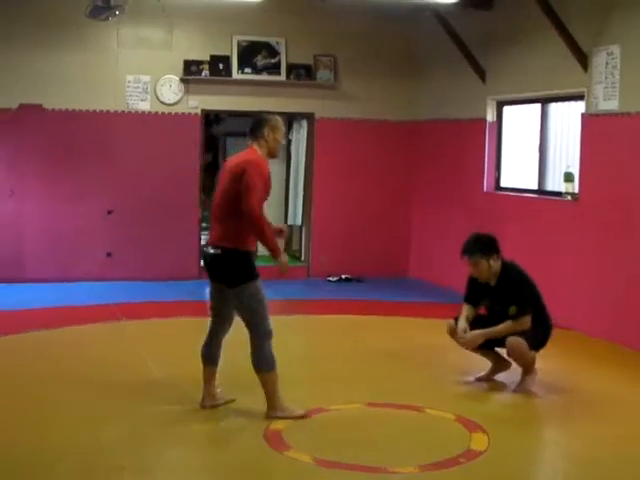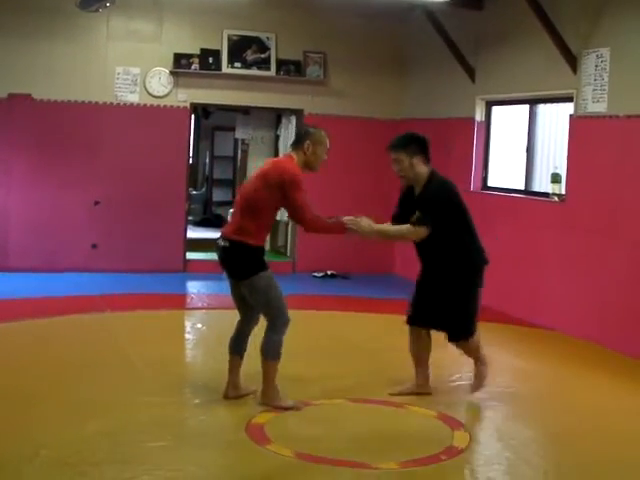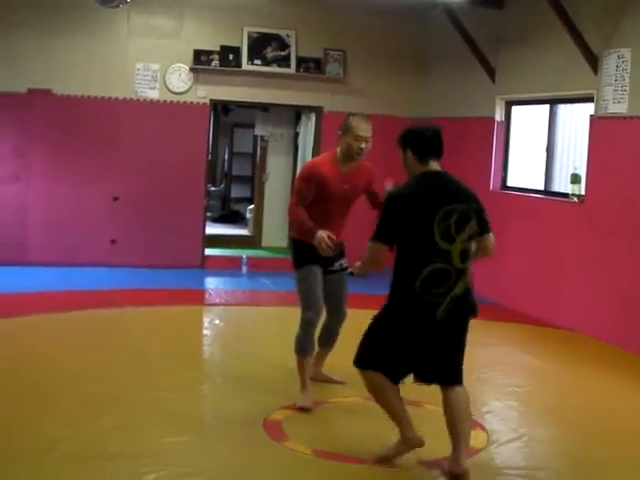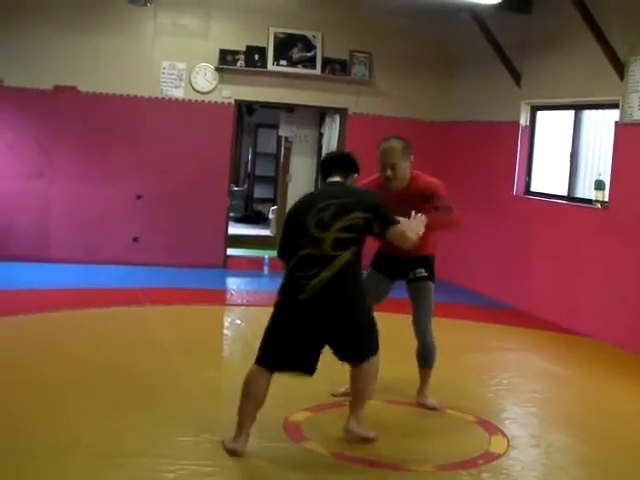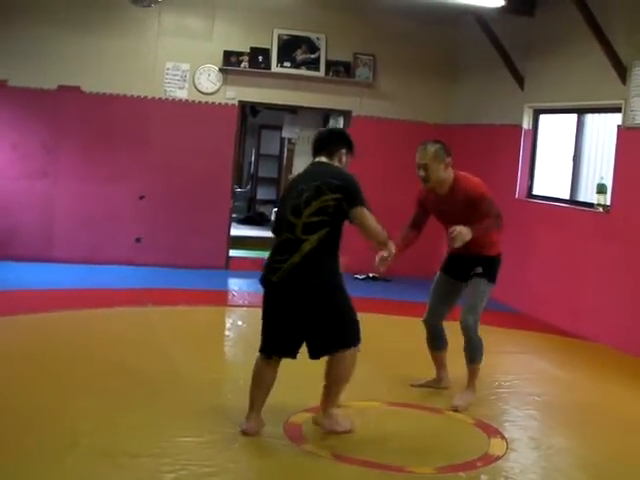
dt=1s
person 1, frame 1
left shoulder: (236, 161)
right shoulder: (255, 164)
right elbow: (251, 212)
left wrist: (269, 229)
right wrist: (276, 251)
left hip: (216, 253)
right hip: (235, 257)
left knee: (219, 325)
right knee: (261, 333)
left ankle: (209, 394)
right ankle: (275, 406)
person 1, frame 2
left shoulder: (277, 168)
right shoulder: (289, 172)
left elbow: (298, 216)
right elbow: (306, 220)
left wrist: (339, 223)
right wrist: (344, 226)
left hip: (232, 247)
right hip: (244, 251)
left knee: (249, 317)
right knee: (278, 319)
left ankle: (233, 385)
right ankle: (270, 392)
person 1, frame 3
left shoulder: (366, 172)
right shoulder: (315, 168)
left elbow: (379, 204)
right elbow: (295, 208)
right wrist: (314, 233)
left hip: (335, 248)
right hip: (307, 247)
left knee: (338, 315)
right knee: (311, 316)
left ankle: (316, 368)
right ankle: (304, 390)
person 1, frame 4
left shoulder: (428, 187)
right shoulder: (371, 187)
left elbow: (451, 217)
left hip: (419, 260)
right hip: (385, 257)
left knee: (423, 331)
left ankle: (423, 390)
person 1, frame 5
left shoulder: (472, 187)
right shoulder: (426, 195)
left elbow: (497, 220)
right elbow: (414, 229)
left wrist: (470, 232)
right wrist: (393, 251)
left hip: (484, 258)
right hip: (456, 256)
left knee: (468, 322)
right knee: (431, 319)
left ankle: (470, 387)
right ankle: (441, 376)
person 2, frame 1
left shoulder: (515, 279)
right shoulder: (477, 277)
left elbow: (522, 323)
right elbow: (471, 305)
left wrist: (483, 335)
right wrist: (463, 322)
left hip: (533, 327)
left knee: (514, 343)
right knee: (453, 328)
left ankle: (529, 371)
right ankle: (498, 362)
person 2, frame 2
left shoulder: (439, 191)
right shoulder: (410, 192)
left elbow: (416, 232)
right elbow: (396, 225)
left wrist: (372, 229)
right wrist: (366, 226)
left hip: (464, 268)
right hip: (435, 267)
left knee: (460, 334)
right knee: (417, 324)
left ankle: (479, 362)
right ankle: (421, 382)
person 2, frame 3
left shoulder: (401, 197)
right shoulder: (468, 196)
left elbow: (378, 253)
right elbow: (488, 248)
left wrist: (360, 267)
left hip: (412, 304)
right hip: (457, 305)
left knee: (371, 364)
right knee: (451, 380)
left ankle: (407, 434)
person 2, frame 4
left shoulder: (300, 206)
right shoulder: (366, 200)
right elbow: (407, 240)
right wrist: (416, 224)
left hip: (295, 298)
right hip: (343, 299)
left knee: (264, 365)
right knee: (366, 356)
left ankle: (239, 438)
right ankle: (355, 420)
person 2, frame 5
left shoulder: (294, 184)
right shoulder: (342, 180)
right elbow: (368, 226)
right wrist: (386, 243)
left hip: (278, 278)
right hip: (317, 281)
left knee: (271, 352)
right knee: (346, 344)
left ankle: (252, 418)
right ankle: (327, 412)
